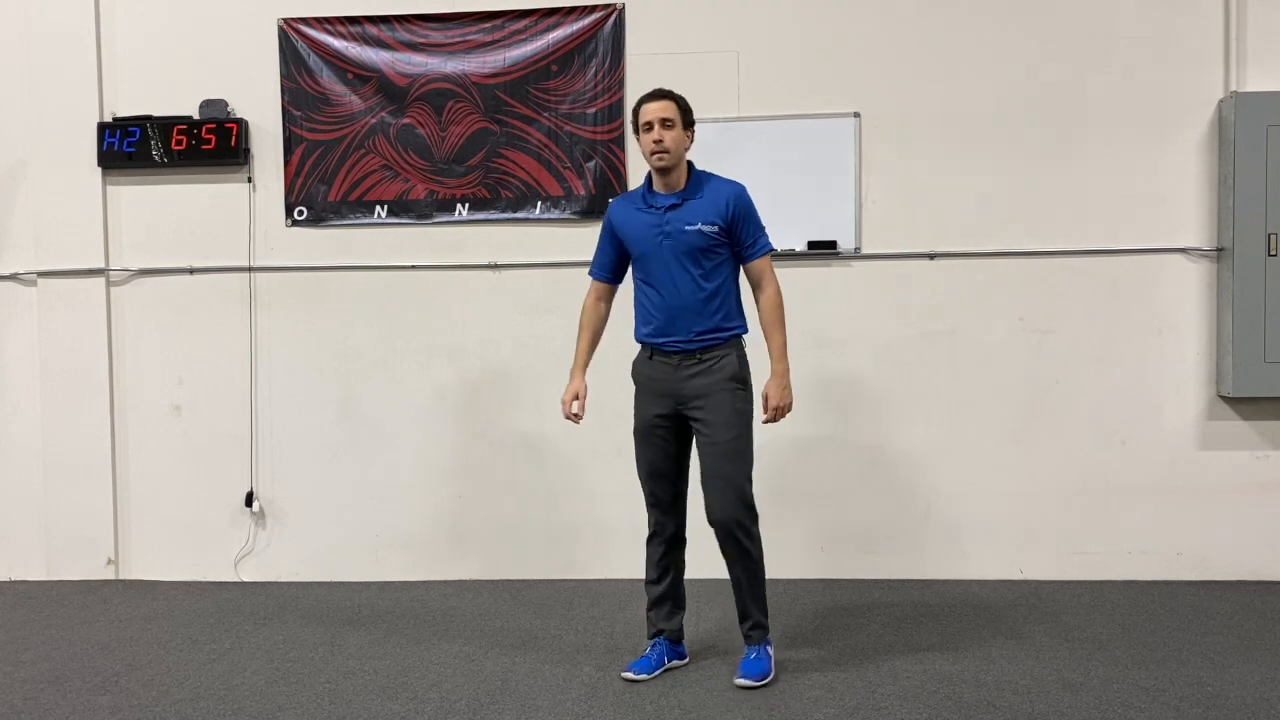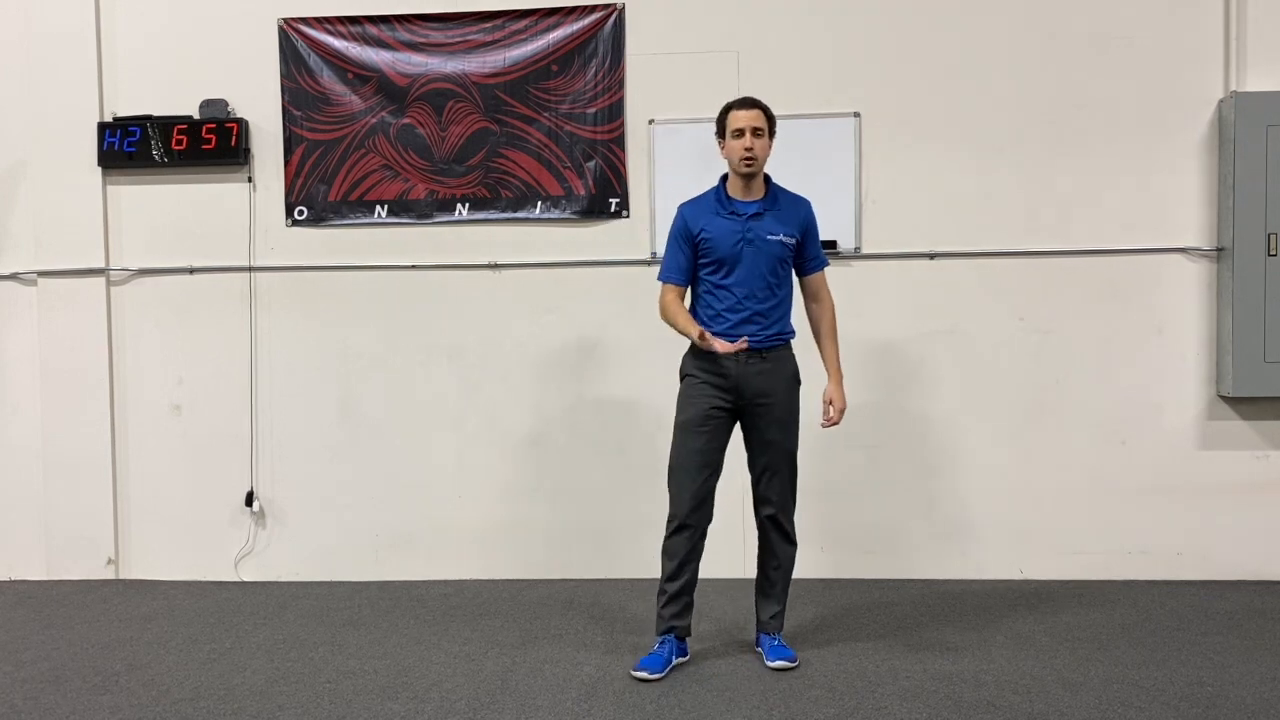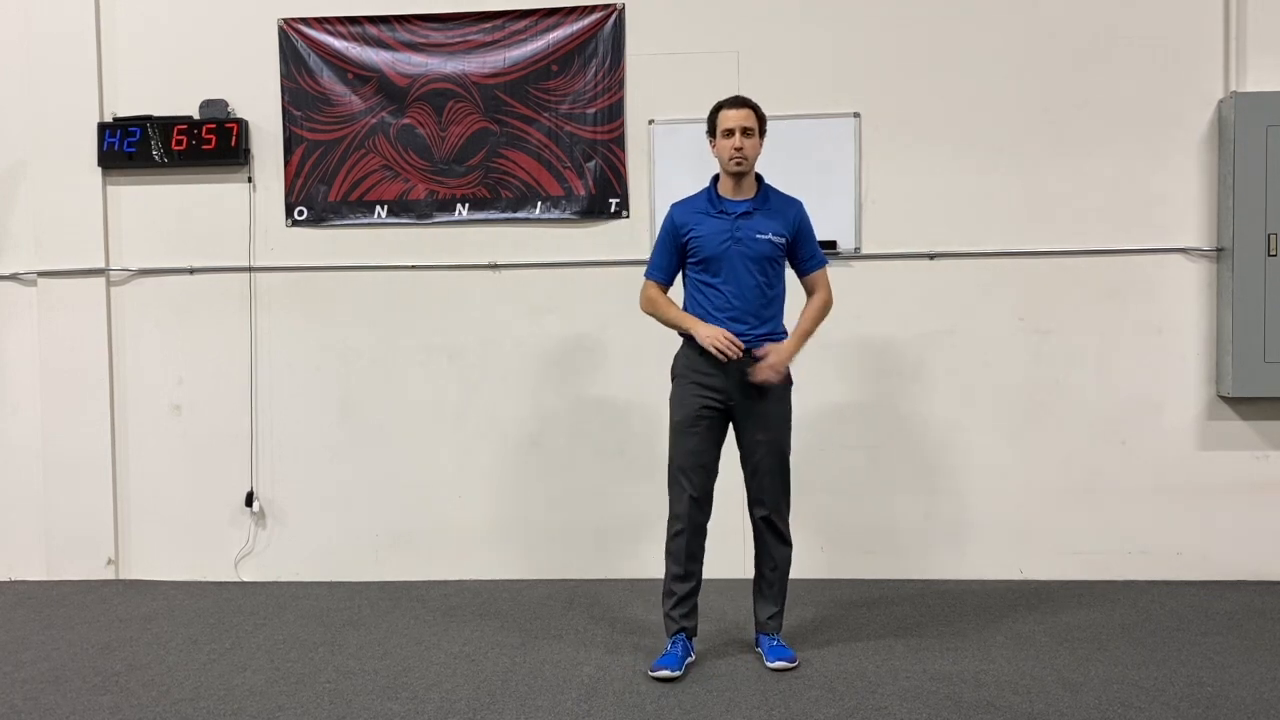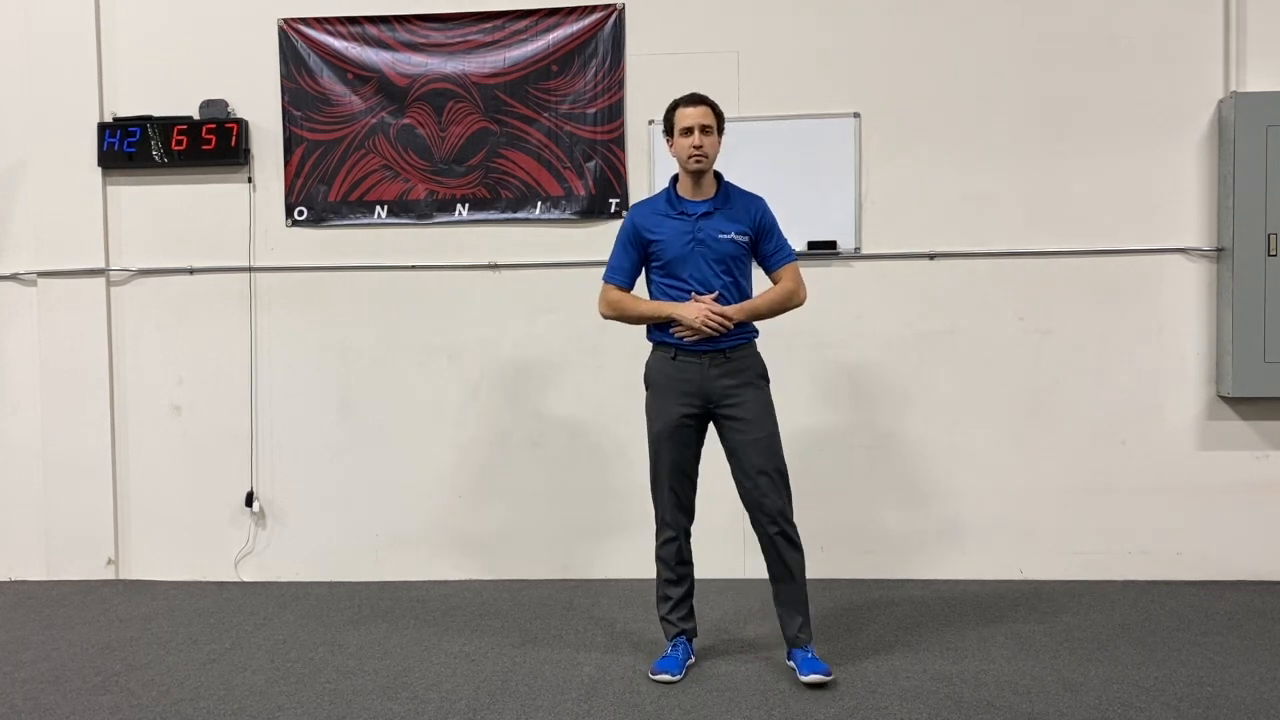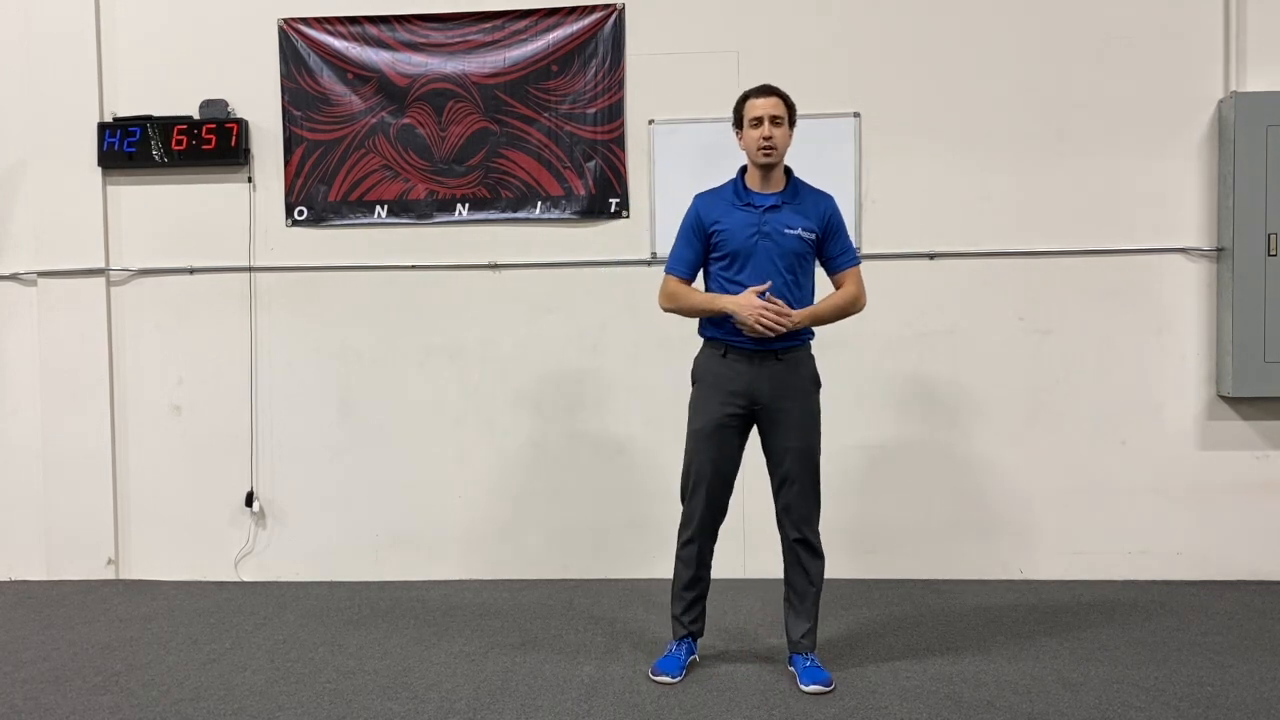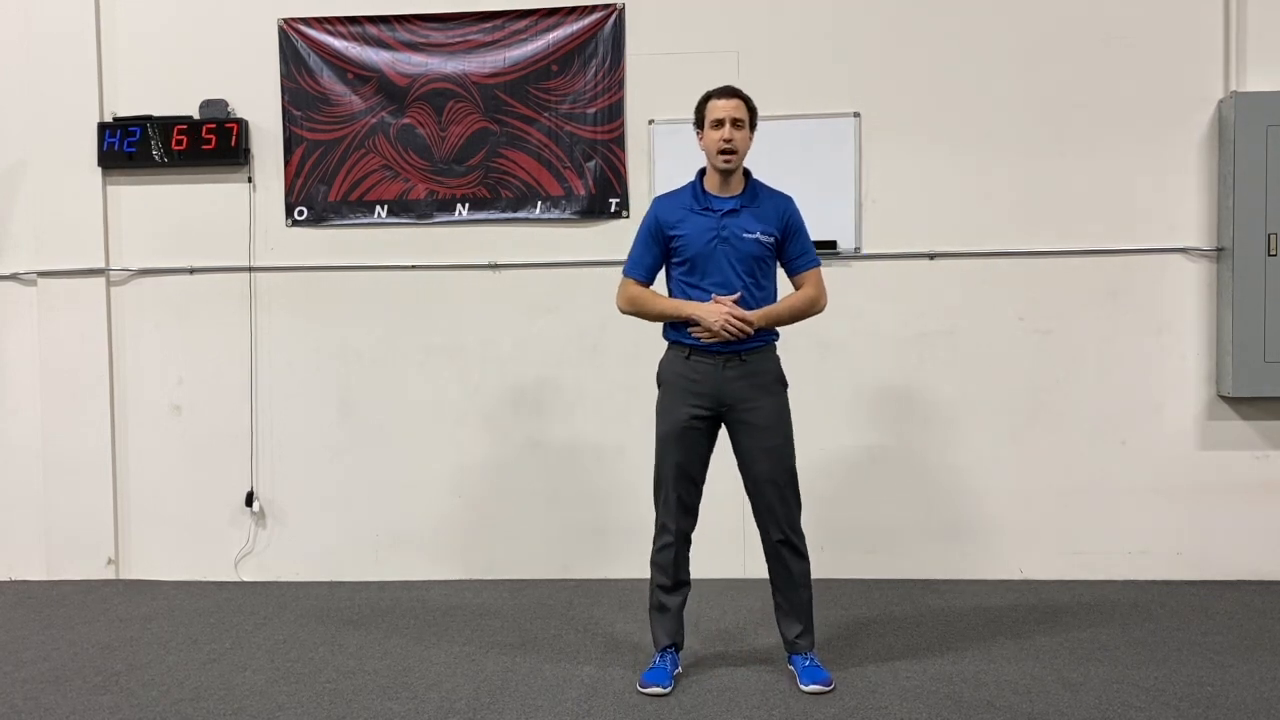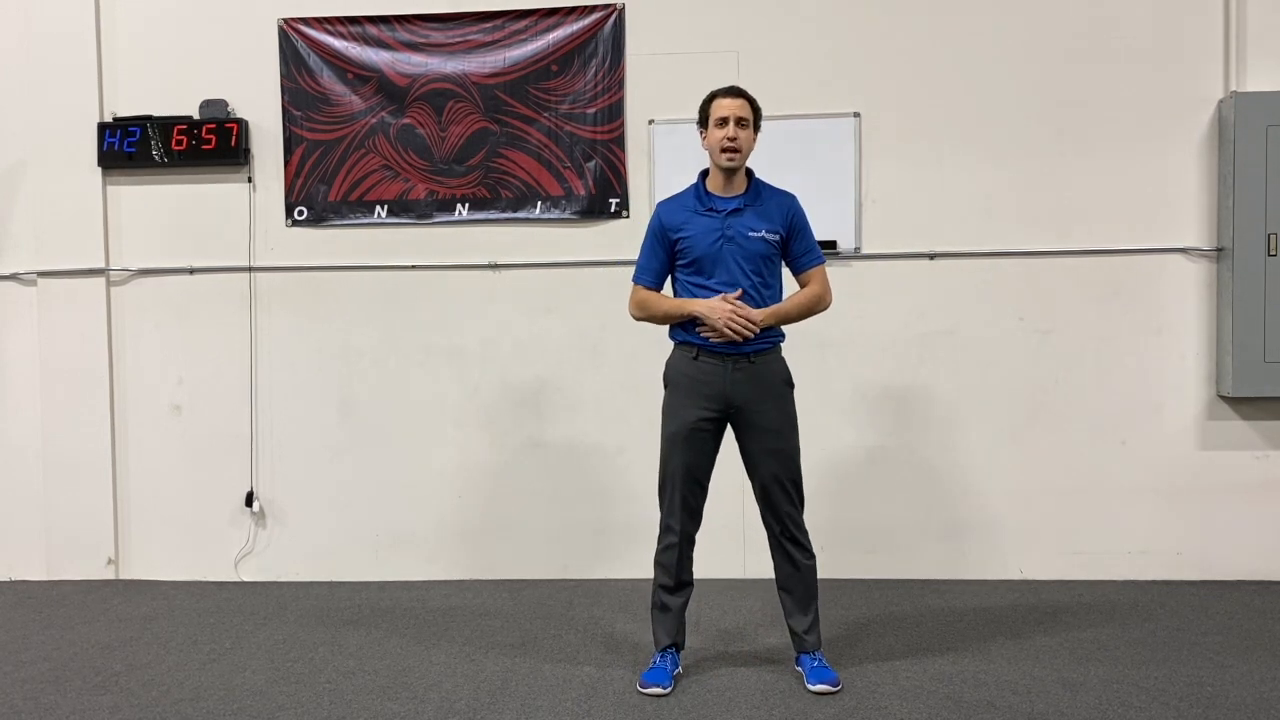
dt=0.7s
person 1, frame 1
left shoulder: (729, 198)
right shoulder: (622, 213)
left elbow: (765, 285)
right elbow: (599, 296)
left wrist: (780, 369)
right wrist: (578, 373)
left hip: (720, 369)
right hip: (655, 373)
left knee: (731, 509)
right knee: (663, 516)
left ankle: (757, 638)
right ankle: (665, 637)
person 1, frame 2
left shoulder: (797, 212)
right shoulder: (693, 215)
left elbow: (817, 298)
right elbow: (670, 301)
left wrist: (834, 376)
right wrist: (700, 337)
left hip: (774, 370)
right hip: (707, 371)
left knee: (776, 508)
right knee: (688, 505)
left ankle: (770, 629)
right ankle: (671, 635)
person 1, frame 3
left shoulder: (789, 213)
right shoulder: (684, 215)
left elbow: (821, 293)
right elbow: (651, 295)
left wrist: (789, 346)
right wrist: (700, 328)
left hip: (765, 373)
right hip: (698, 370)
left knee: (770, 508)
right knee: (687, 508)
left ankle: (769, 629)
right ankle: (680, 634)
person 1, frame 4
left shoulder: (751, 209)
right shoulder: (644, 217)
left elbow: (793, 288)
right elbow: (611, 301)
left wrist: (731, 313)
right wrist: (678, 309)
left hip: (739, 368)
right hip: (672, 372)
left knee: (772, 507)
right knee: (672, 515)
left ankle: (799, 641)
right ankle: (679, 637)
person 1, frame 5
left shoulder: (818, 207)
right shoulder: (708, 206)
left elbow: (853, 293)
right elbow: (670, 294)
left wrist: (796, 316)
right wrist: (734, 304)
left hip: (791, 372)
right hip: (721, 370)
left knee: (799, 518)
right knee: (700, 511)
left ankle: (801, 648)
right ankle: (685, 636)
person 1, frame 6
left shoulder: (778, 209)
right shoulder: (667, 210)
left elbow: (813, 294)
right elbow: (629, 296)
left wrist: (754, 318)
right wrist: (697, 309)
left hip: (757, 373)
right hip: (686, 373)
left knee: (780, 516)
right knee: (673, 518)
left ankle: (800, 647)
right ankle: (667, 649)
person 1, frame 7
left shoulder: (783, 208)
right shoulder: (671, 213)
left elbow: (819, 291)
right elbow: (640, 303)
left wrist: (759, 317)
right wrist: (699, 308)
left hip: (763, 372)
right hip: (693, 373)
left knee: (785, 514)
right knee: (678, 518)
left ankle: (808, 648)
right ankle: (667, 648)
